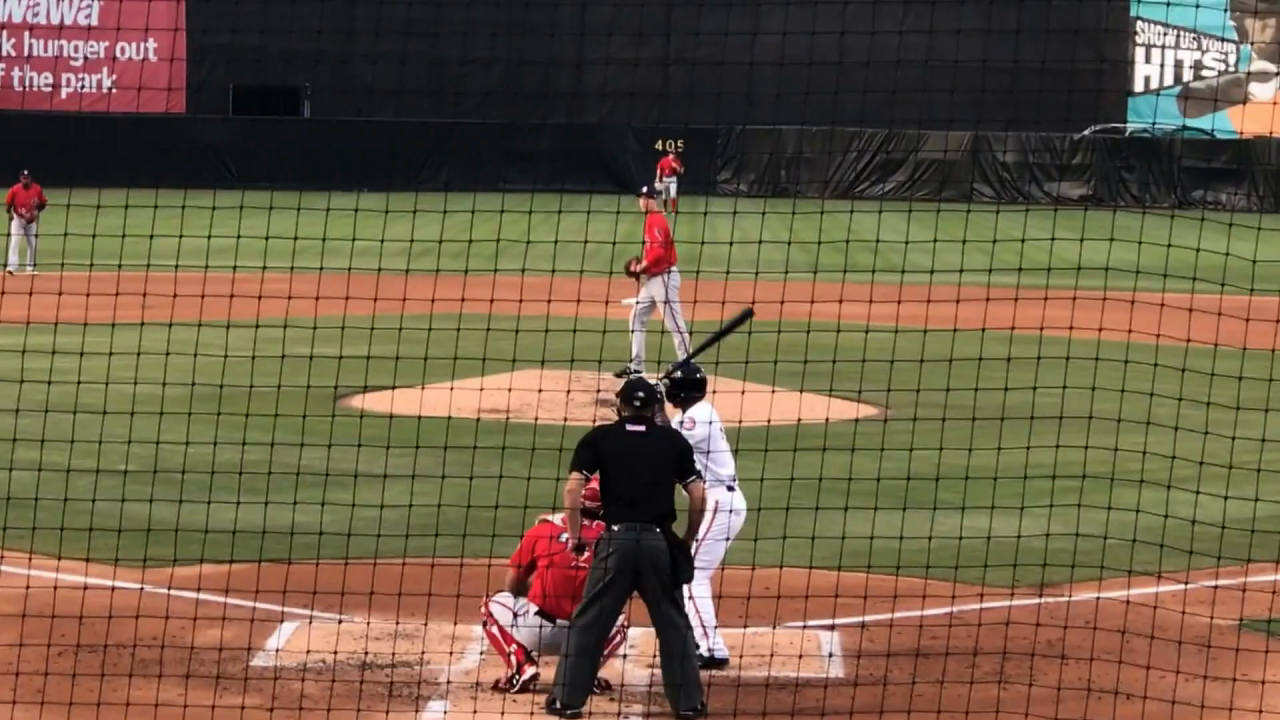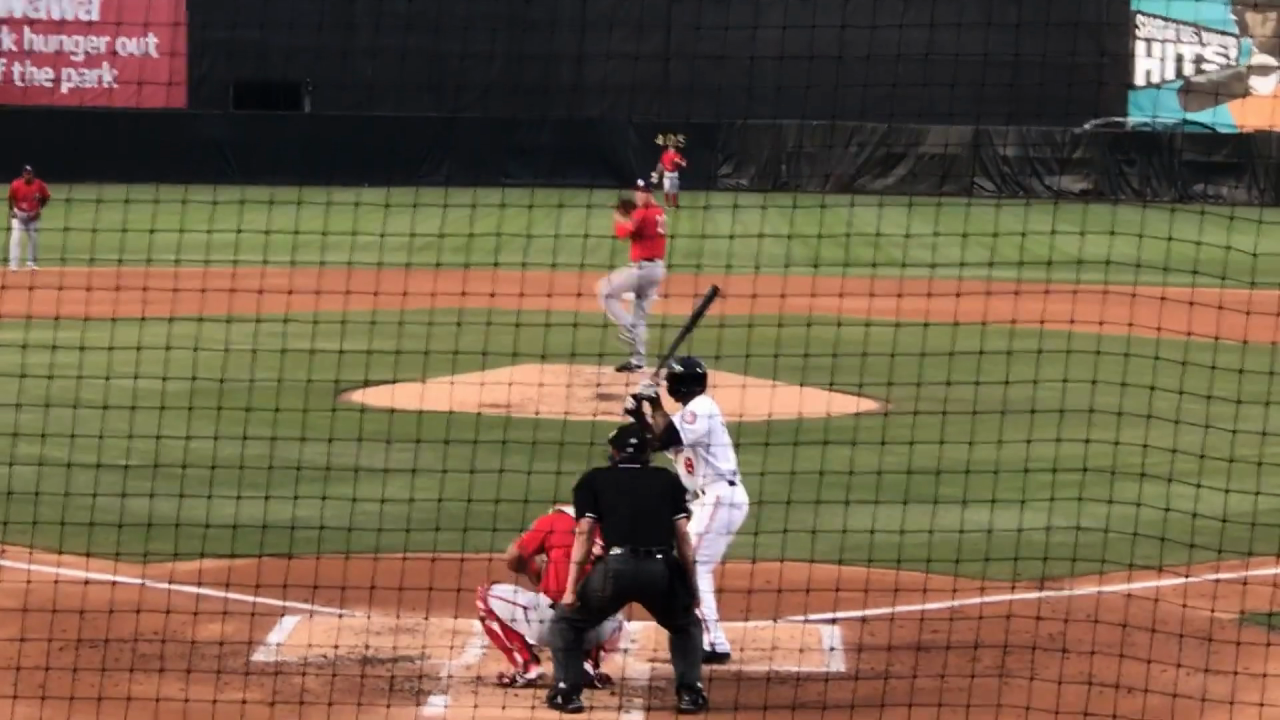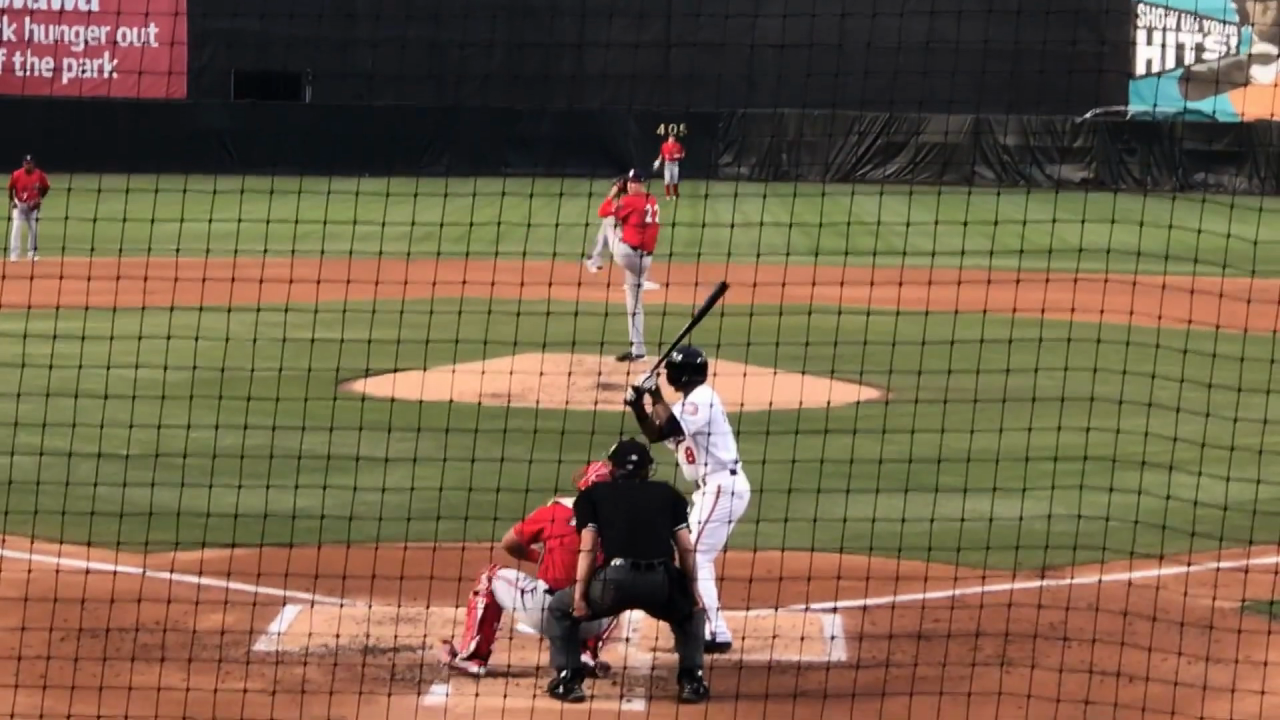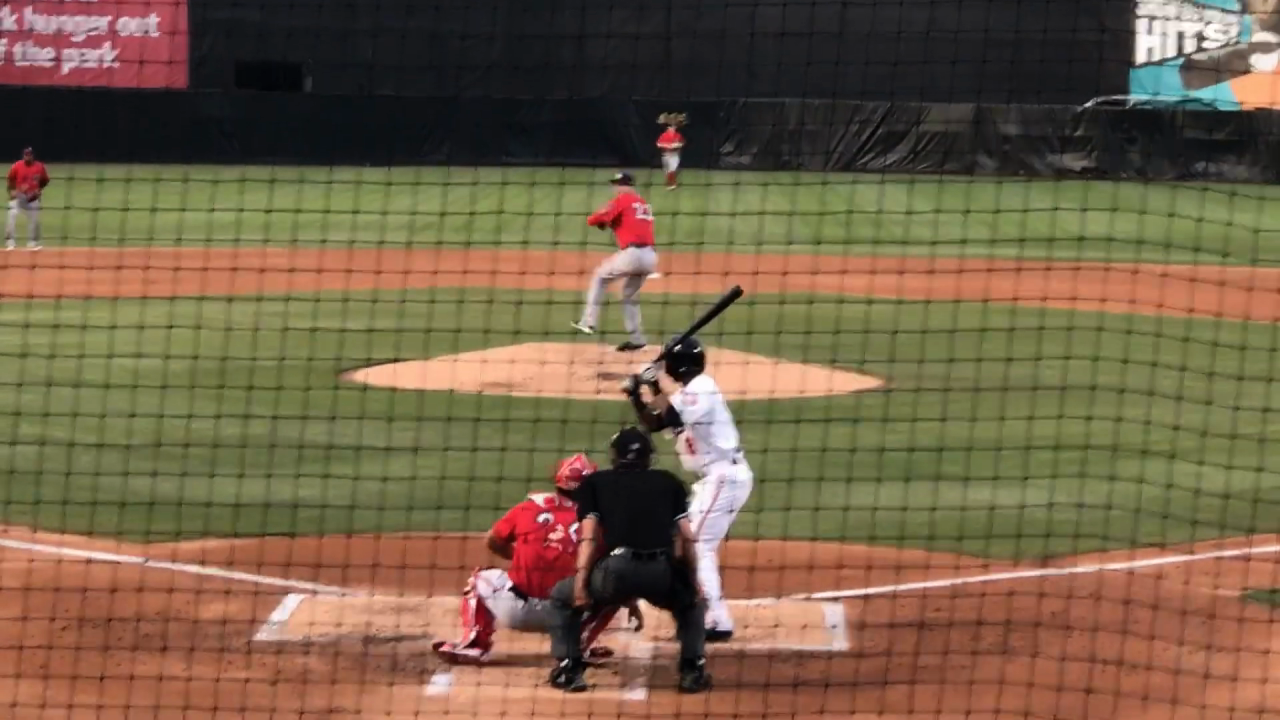
dt=0.3s
person 1, frame 1
left shoulder: (701, 414)
right shoulder: (691, 415)
left hip: (720, 503)
right hip: (716, 502)
left knee: (691, 574)
right knee: (691, 572)
left ankle: (714, 650)
right ankle: (700, 640)
person 1, frame 2
left shoulder: (701, 408)
right shoulder: (691, 410)
left elbow: (667, 438)
right elbow: (659, 442)
left wrist: (655, 402)
left hip: (721, 498)
right hip: (713, 498)
left knee: (693, 568)
right knee: (695, 566)
left ankle: (714, 644)
right ankle: (704, 634)
person 1, frame 3
left shoulder: (702, 399)
right shoulder: (689, 402)
left elbow: (668, 429)
right elbow: (656, 434)
left wrist: (655, 394)
right wrist: (637, 405)
left hip: (722, 487)
right hip: (713, 488)
left knee: (694, 558)
right knee: (696, 555)
left ankle: (716, 634)
right ankle: (705, 622)
person 1, frame 4
left shoulder: (701, 388)
right shoulder: (686, 392)
left elbow: (671, 418)
right elbow: (654, 423)
left wrist: (654, 386)
right wrist: (636, 395)
left hip: (724, 477)
right hip: (715, 478)
left knee: (696, 547)
right knee: (700, 544)
left ankle: (718, 622)
right ankle: (710, 612)
person 2, frame 1
left shoulder: (600, 437)
right shoulder: (673, 440)
left elbow: (573, 487)
right elbow: (698, 495)
left wrist: (575, 535)
right wrist: (686, 540)
left hip: (617, 539)
right hip: (659, 541)
left knee: (589, 620)
right knee: (673, 622)
person 2, frame 2
left shoulder: (594, 479)
right shoulder: (667, 479)
left elbow: (583, 535)
right elbow: (683, 539)
left wrist: (571, 587)
right wrist: (692, 587)
left hip: (616, 566)
right hip: (660, 569)
left knee: (568, 617)
right knee: (685, 622)
left ankle: (567, 690)
right ankle: (691, 691)
person 2, frame 3
left shoulder: (594, 493)
right shoulder: (668, 493)
left elbow: (588, 548)
right elbow: (685, 548)
left wrist: (579, 597)
right wrist: (693, 593)
left hip: (616, 579)
right hip: (660, 582)
left knee: (561, 607)
right knee: (690, 611)
left ankle: (568, 680)
right ankle: (692, 680)
person 2, frame 4
left shoulder: (596, 482)
right shoulder: (669, 482)
left elbow: (590, 538)
right elbow: (686, 537)
left wrist: (580, 586)
right wrist: (692, 583)
left hip: (617, 569)
right hip: (661, 572)
left knee: (562, 596)
right knee: (692, 602)
left ankle: (570, 669)
right ankle: (693, 669)
person 3, frame 1
left shoulder: (543, 528)
left elbow: (512, 586)
left hip: (537, 631)
left knee: (492, 606)
right knee: (618, 622)
left ankle: (522, 666)
person 3, frame 2
left shoulder: (559, 520)
left elbow: (512, 559)
left wrist: (537, 572)
left hip: (552, 618)
right hip: (596, 632)
left knee: (487, 597)
right knee: (614, 620)
left ankle: (526, 665)
right ankle: (589, 664)
person 3, frame 3
left shoulder: (555, 511)
left elbow: (509, 544)
left hip: (545, 608)
right hip: (591, 623)
left knee: (492, 578)
left ankle: (471, 657)
right ankle: (588, 655)
person 3, frame 4
left shoulder: (528, 508)
left elbow: (492, 543)
right wrist: (633, 606)
left hip: (513, 609)
left knee: (480, 579)
left ankle: (474, 646)
person 4, frame 1
left shoulder: (656, 221)
right shoulder: (650, 219)
left elbow: (660, 252)
left wrist: (643, 266)
right wrist: (642, 266)
left hip: (664, 278)
right hip: (652, 278)
left knee: (675, 324)
right knee: (637, 318)
right ankle: (636, 365)
person 4, frame 2
left shoulder: (644, 213)
right shoulder: (658, 212)
left elbow: (624, 233)
left wrist: (619, 219)
right wrist: (628, 219)
left hip: (643, 267)
right hip: (657, 267)
left knee: (606, 293)
right knee: (639, 313)
left ankle: (631, 332)
right ankle: (638, 359)
person 4, frame 3
left shoulder: (632, 201)
right shoulder: (653, 203)
left elbow: (603, 212)
left wrist: (613, 194)
right wrist: (622, 198)
left hip: (628, 253)
right hip: (644, 259)
right knee: (634, 304)
right ankle: (638, 349)
person 4, frame 4
left shoulder: (621, 200)
right shoulder: (643, 204)
left elbow: (597, 218)
left wrist: (600, 220)
left hip: (634, 254)
right hip: (650, 255)
left knee: (600, 275)
right knee: (627, 295)
left ankle: (588, 322)
right ankle: (636, 338)
